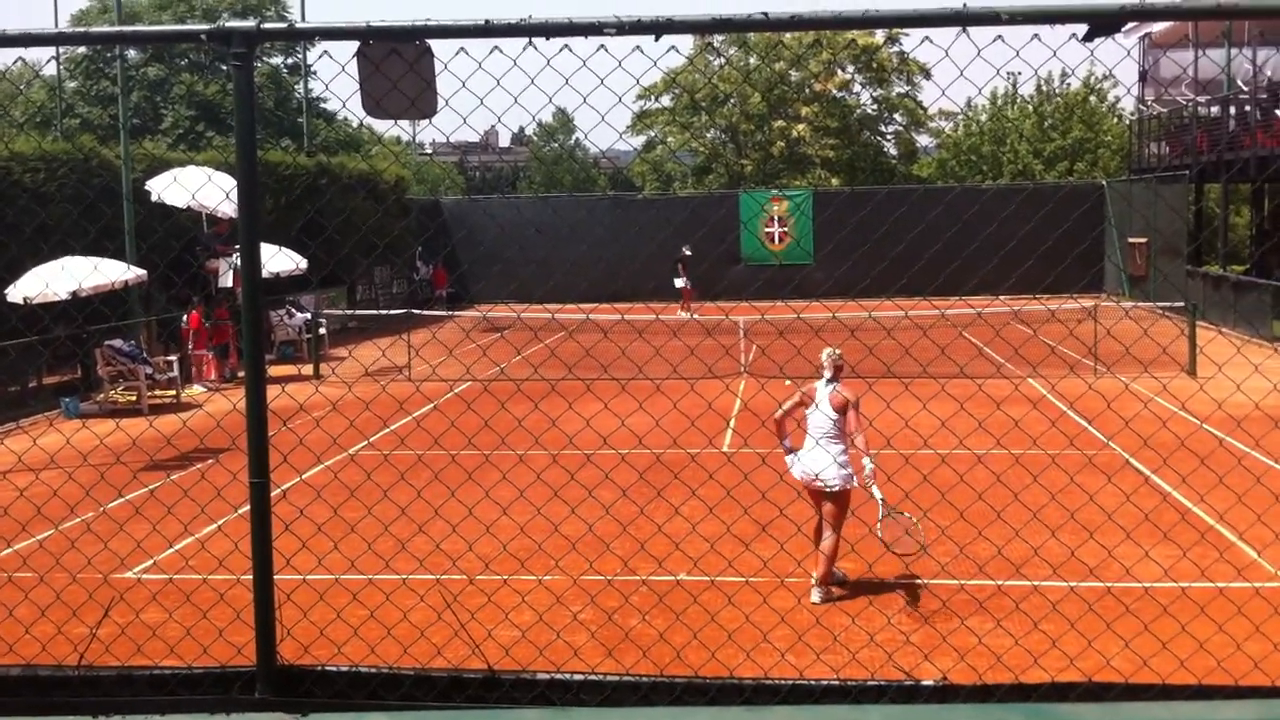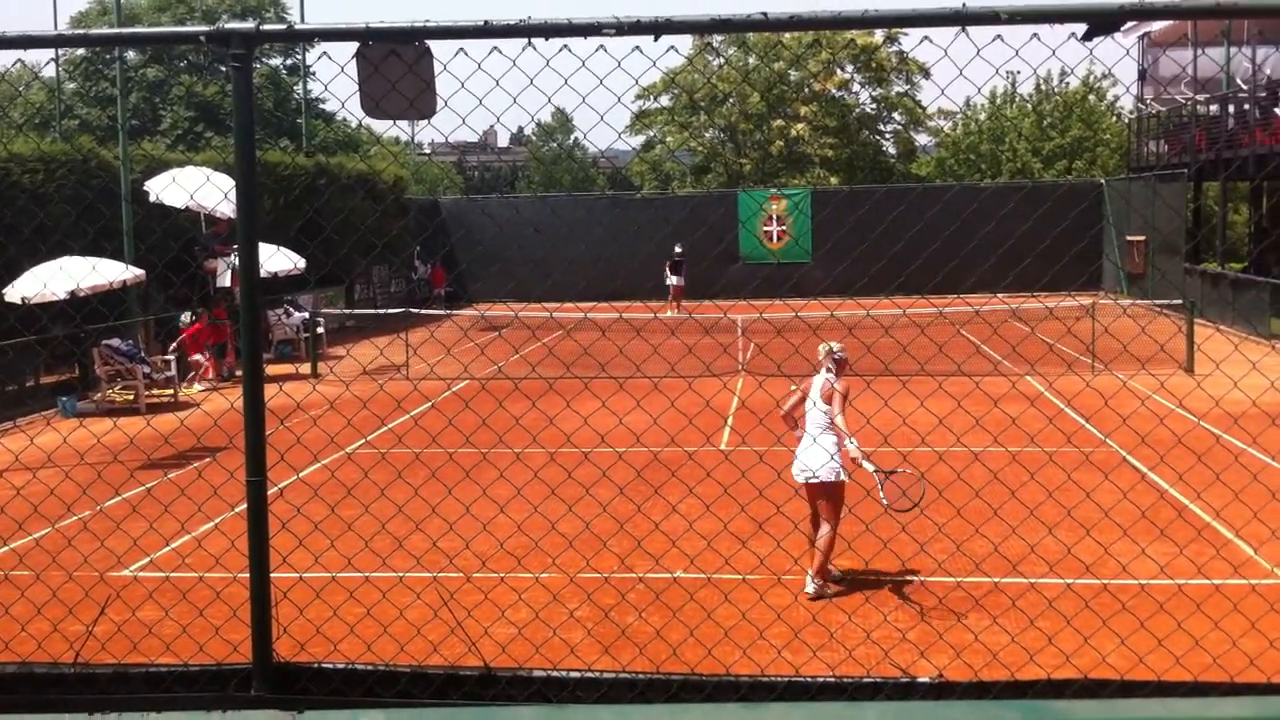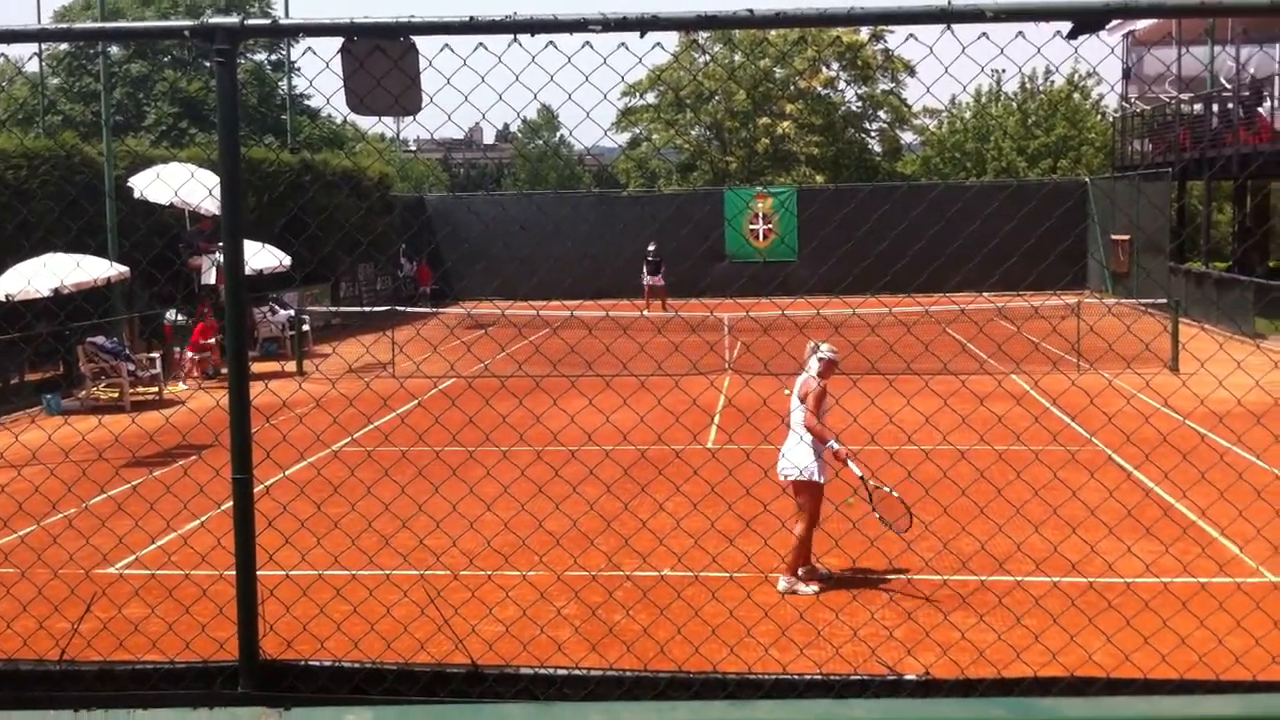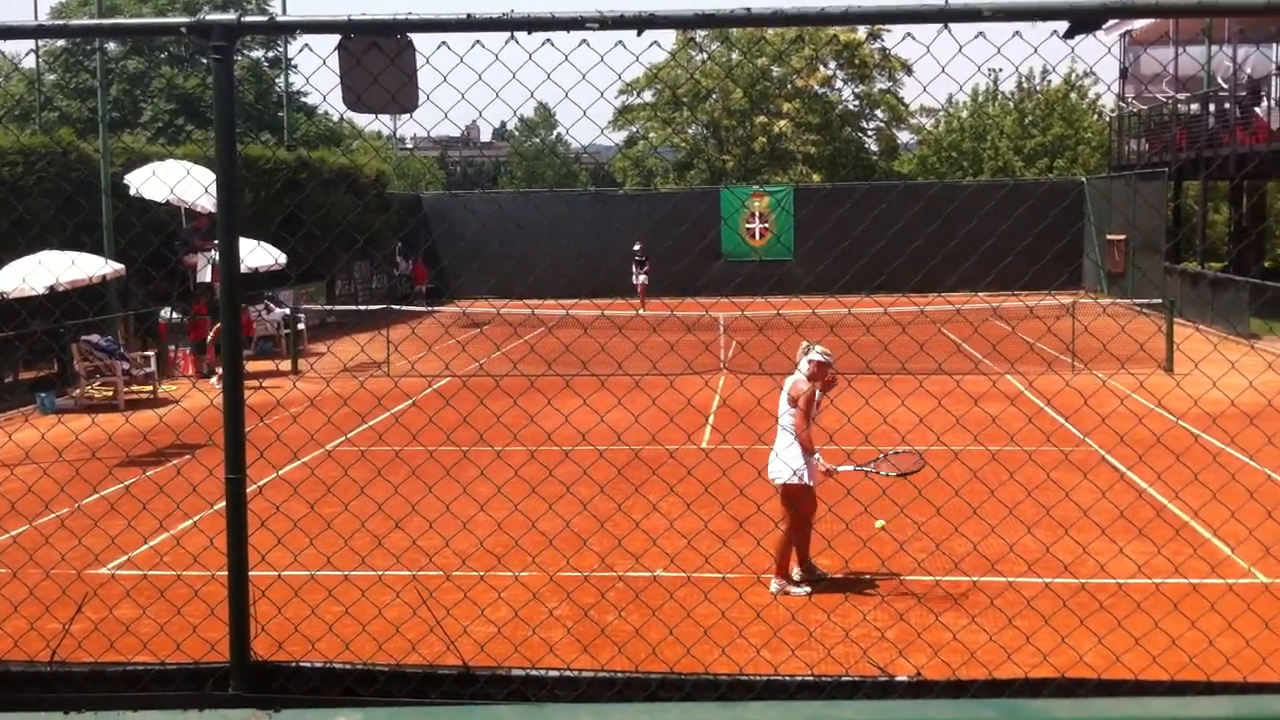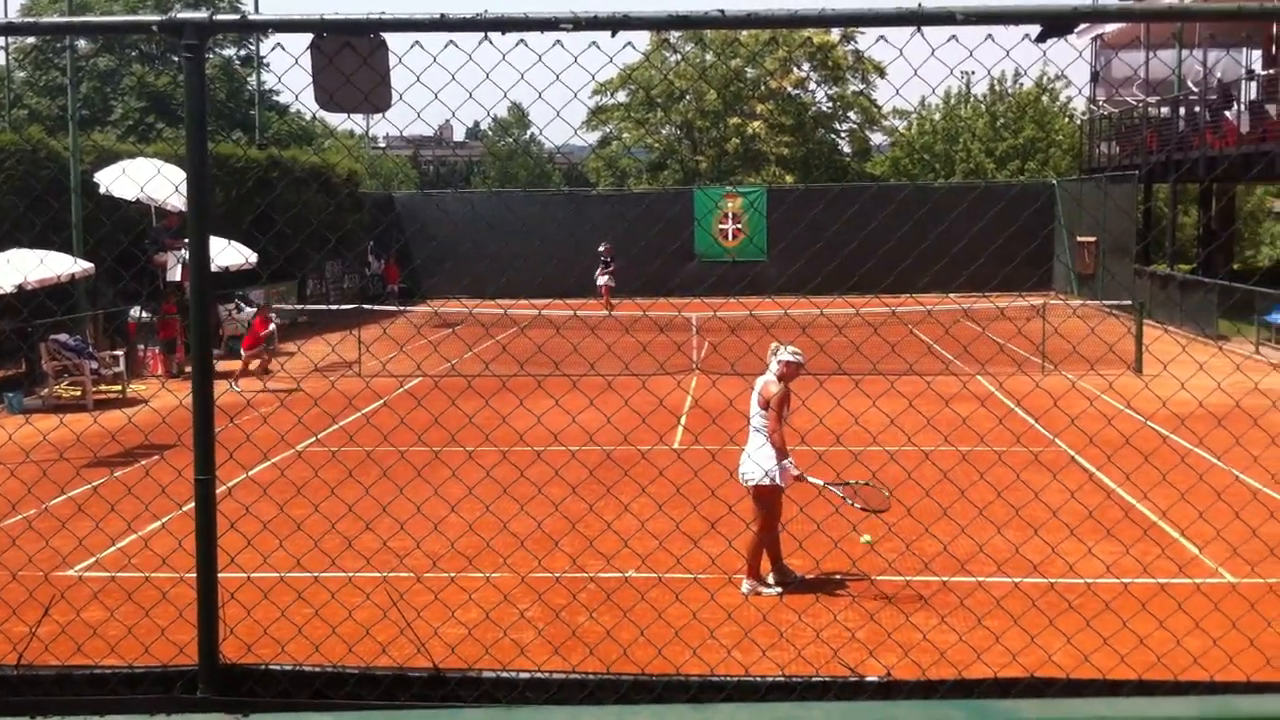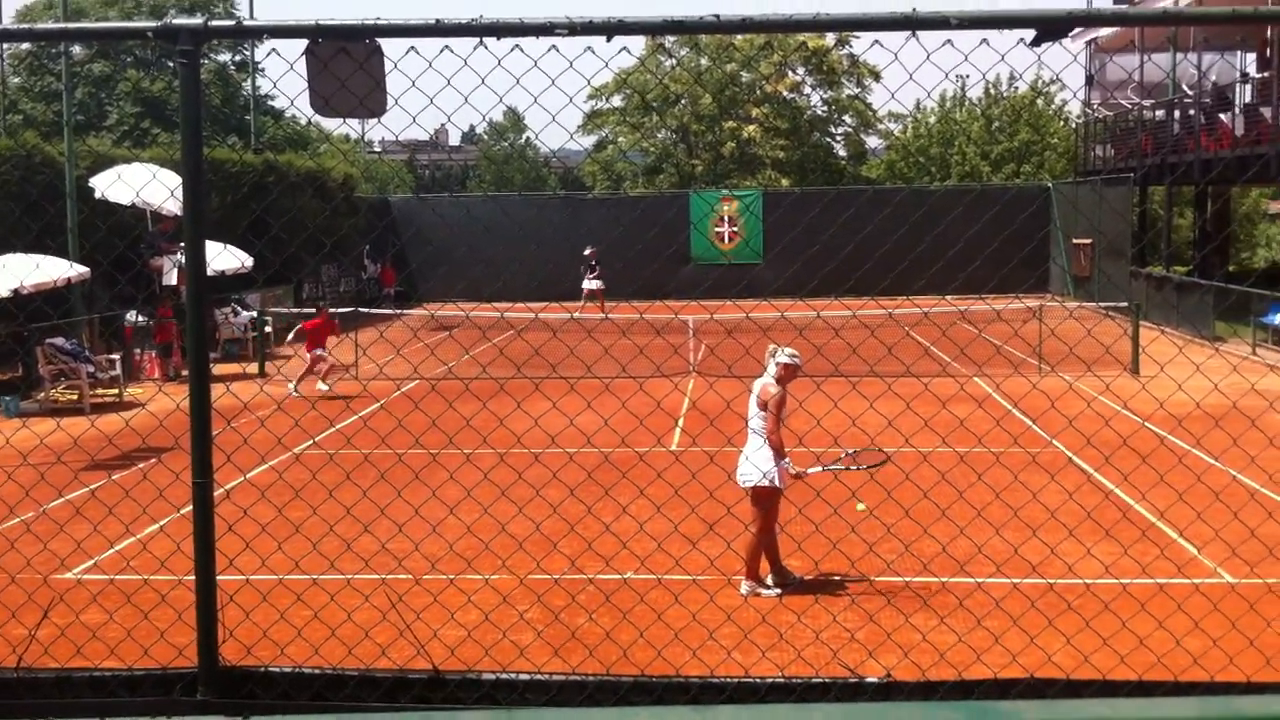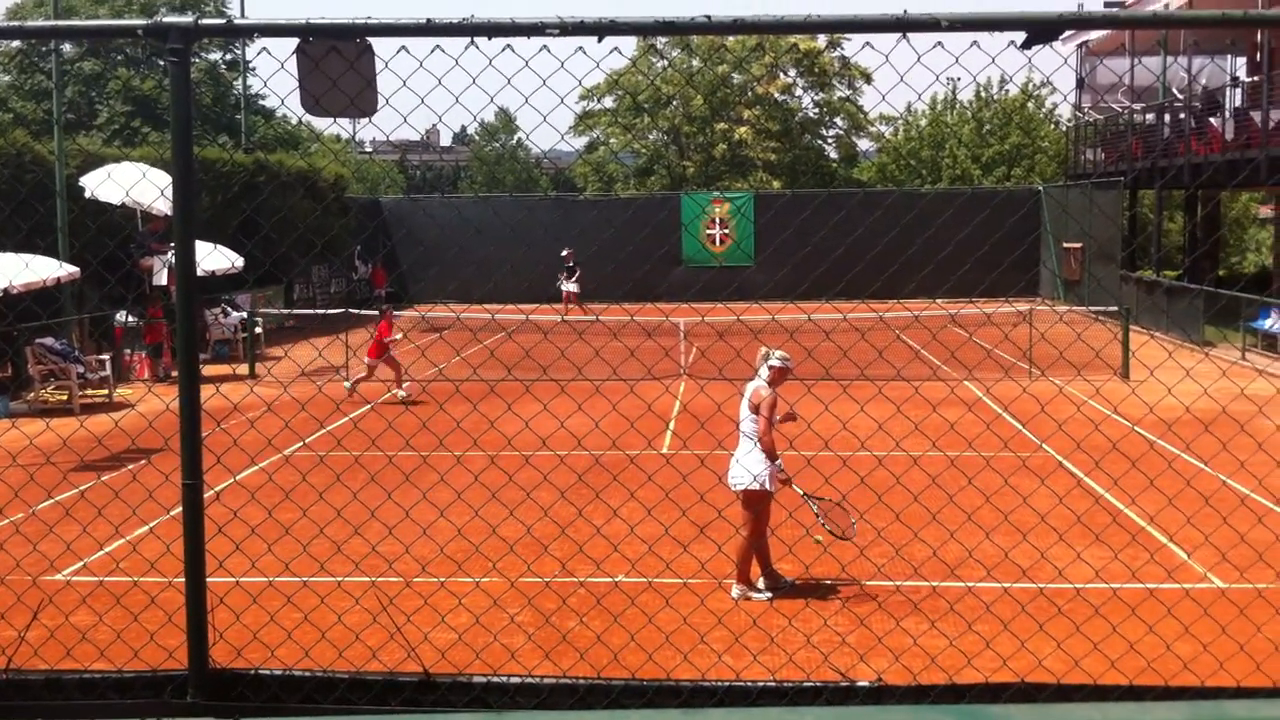
dt=0.3s
person 1, frame 1
left shoulder: (808, 391)
right shoulder: (848, 395)
left elbow: (778, 417)
right elbow: (856, 432)
left wrist: (786, 445)
right wrist: (867, 463)
left hip: (808, 463)
right hip: (834, 467)
left knee: (824, 519)
right knee: (832, 529)
left ankle: (823, 571)
right ankle: (820, 588)
person 1, frame 2
left shoulder: (811, 383)
right shoulder: (840, 385)
left elbow: (786, 412)
right elbow: (836, 418)
left wrist: (801, 430)
right wrist: (851, 445)
left hip: (806, 456)
right hip: (825, 460)
left knee: (818, 519)
right knee: (829, 523)
left ankle: (819, 569)
right ankle: (816, 581)
person 1, frame 3
left shoulder: (802, 380)
right shoulder: (817, 384)
right elbow: (811, 422)
left wrist: (826, 443)
right wrist: (834, 446)
left hip: (794, 454)
right hip: (806, 458)
left knee: (807, 516)
right knee: (808, 519)
left ankle: (805, 566)
right ankle: (788, 577)
person 1, frame 4
left shoulder: (793, 381)
right shoulder: (805, 387)
right elbow: (801, 430)
left wrist: (822, 390)
right wrist: (817, 460)
left hip: (788, 458)
right hip: (793, 463)
left knee: (806, 514)
right knee: (792, 522)
left ankle: (804, 568)
right ankle: (780, 580)
person 1, frame 5
left shoulder: (763, 381)
right shoulder: (776, 389)
right elbow: (775, 432)
right wrist: (789, 464)
left hip: (759, 459)
right hip: (764, 462)
left knee: (772, 520)
right knee: (762, 524)
left ankle: (778, 570)
right ankle: (751, 580)
person 1, frame 6
left shoulder: (760, 384)
right shoulder: (775, 391)
right elbow: (772, 433)
right wrist: (787, 464)
left hip: (758, 461)
right hip: (763, 465)
left knee: (768, 523)
right knee: (760, 525)
left ankle: (777, 572)
right ankle: (750, 582)
person 1, frame 7
left shoulder: (752, 387)
right shoulder: (768, 394)
right elbow: (764, 436)
left wrist: (779, 419)
right wrist: (778, 467)
left hip: (748, 464)
right hip: (755, 468)
left knee: (760, 526)
right knee: (751, 529)
left ankle: (768, 575)
right ankle: (741, 585)
